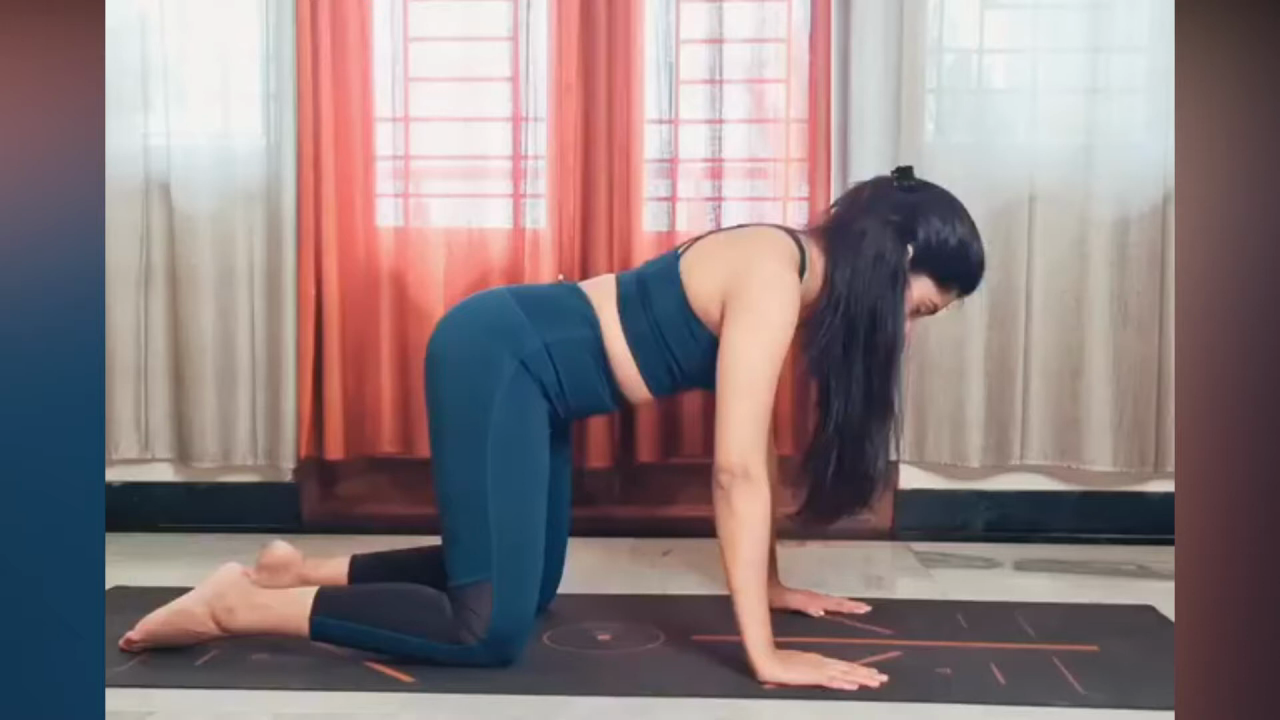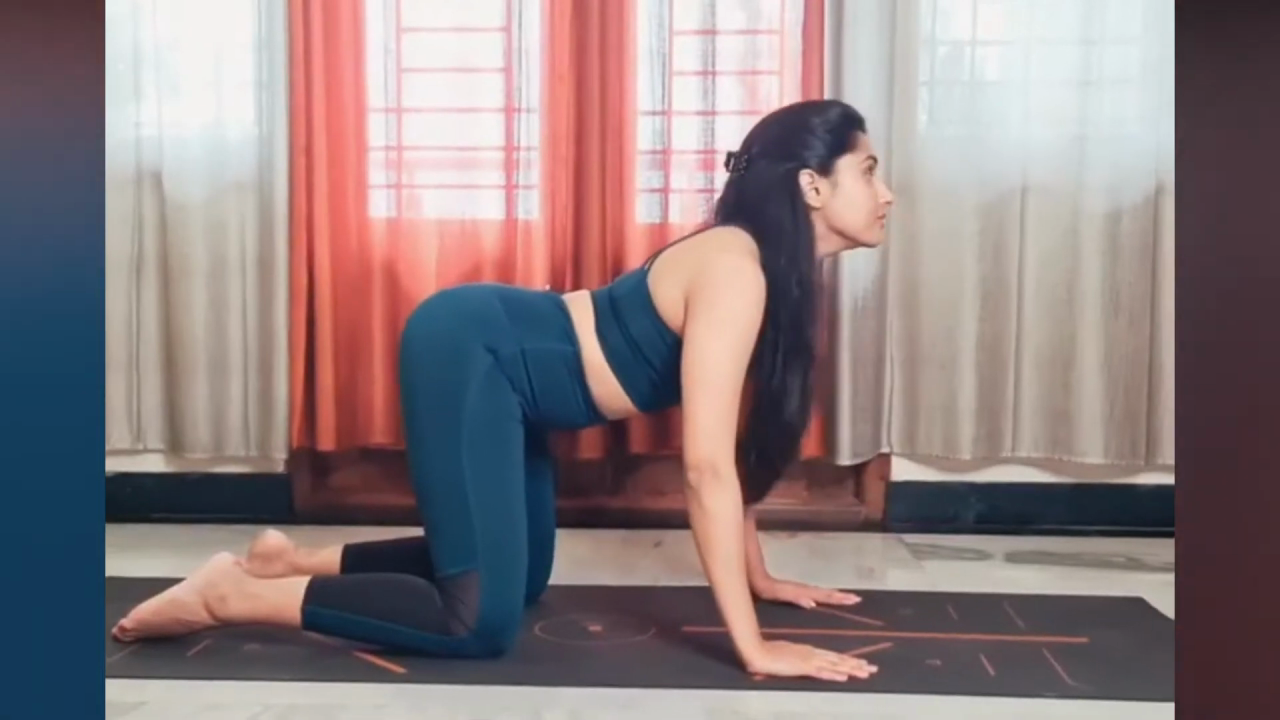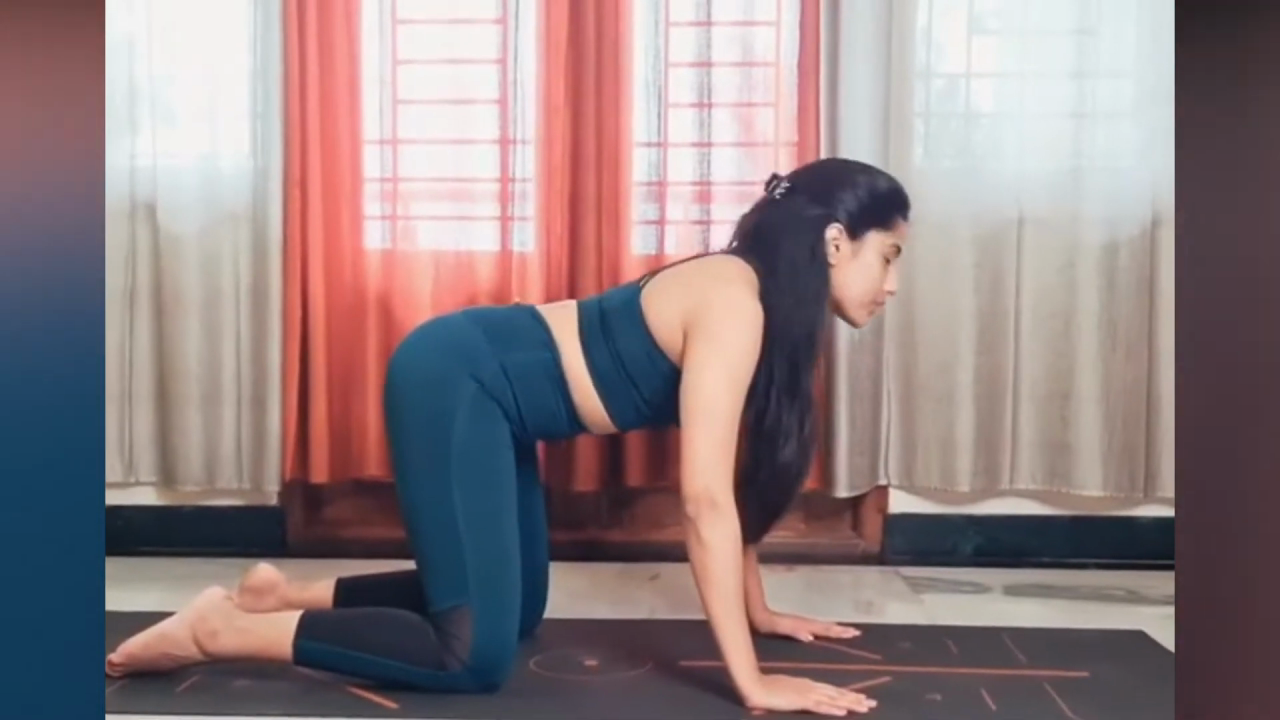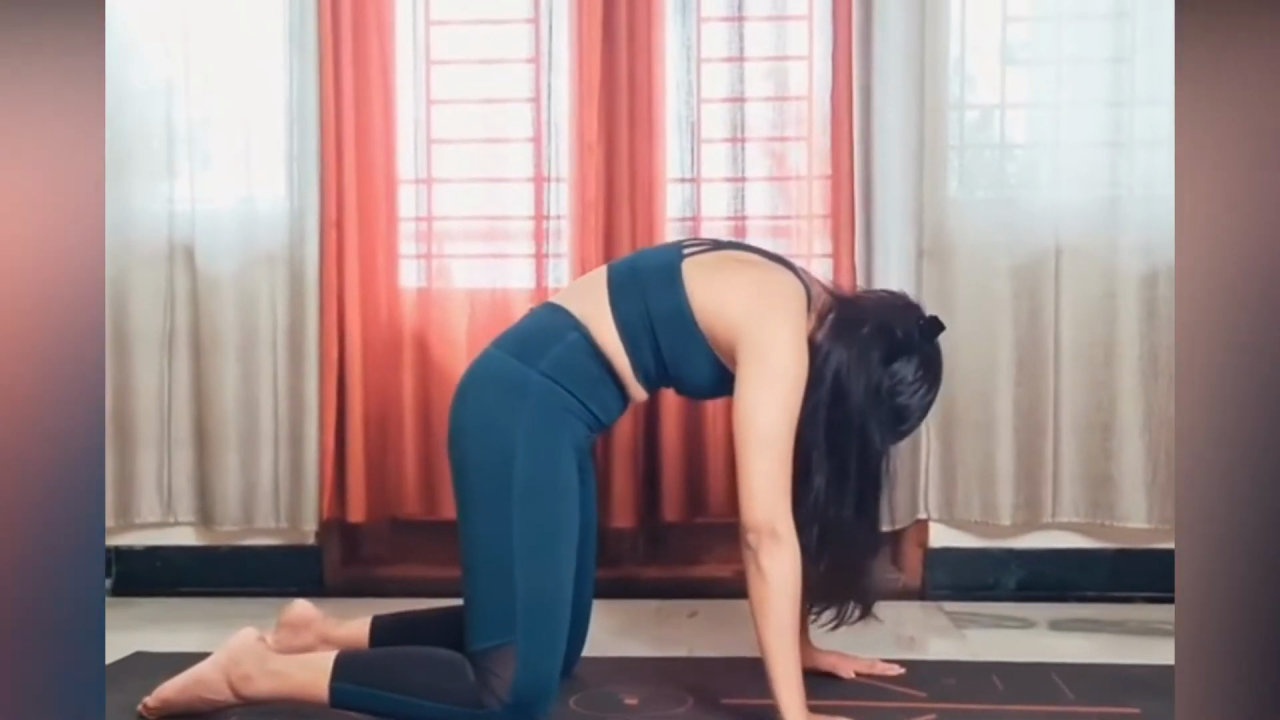
dt=1s
person 1, frame 1
left shoulder: (791, 270)
right shoulder: (773, 277)
left elbow: (746, 447)
right elbow: (737, 470)
left wrist: (767, 584)
right wrist: (764, 653)
left hip: (523, 367)
right hip: (494, 356)
left knee: (530, 585)
right knee: (491, 627)
left ankle: (300, 569)
right ankle: (241, 604)
person 1, frame 2
left shoulder: (773, 269)
right shoulder: (736, 272)
left elbow: (730, 445)
right elbow: (707, 468)
left wrist: (757, 576)
right wrist: (752, 647)
left hip: (496, 361)
right hip: (465, 352)
left knee: (521, 575)
right knee: (481, 621)
left ankle: (292, 559)
right ankle: (231, 595)
person 1, frame 3
left shoulder: (748, 298)
right shoulder: (735, 305)
left elbow: (731, 478)
right elbow: (705, 502)
left wrist: (756, 610)
left hip: (482, 392)
right hip: (453, 384)
left knee: (516, 609)
right knee: (476, 654)
left ankle: (286, 593)
right ankle: (222, 629)
person 1, frame 4
left shoulder: (809, 313)
right shoulder: (780, 330)
left elbow: (788, 494)
right elbow: (766, 529)
left wrist: (797, 645)
left hip: (547, 408)
right hip: (521, 409)
left knee: (551, 643)
left ankle: (324, 631)
